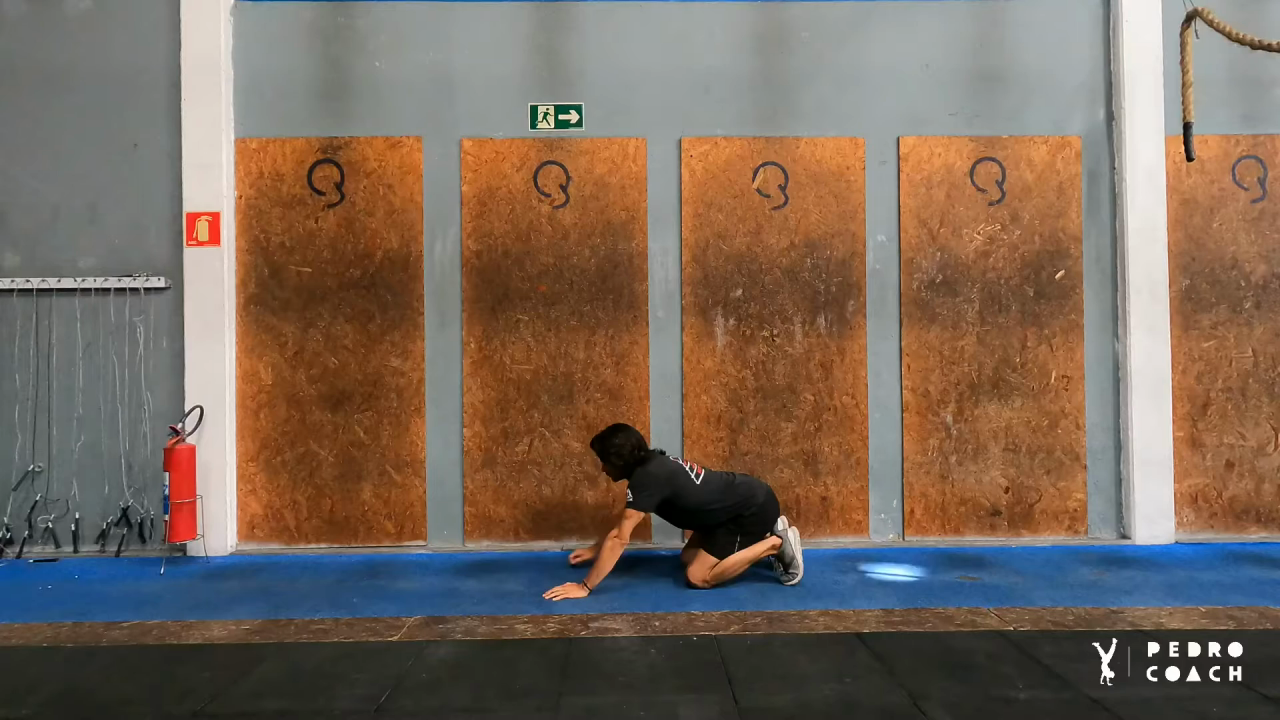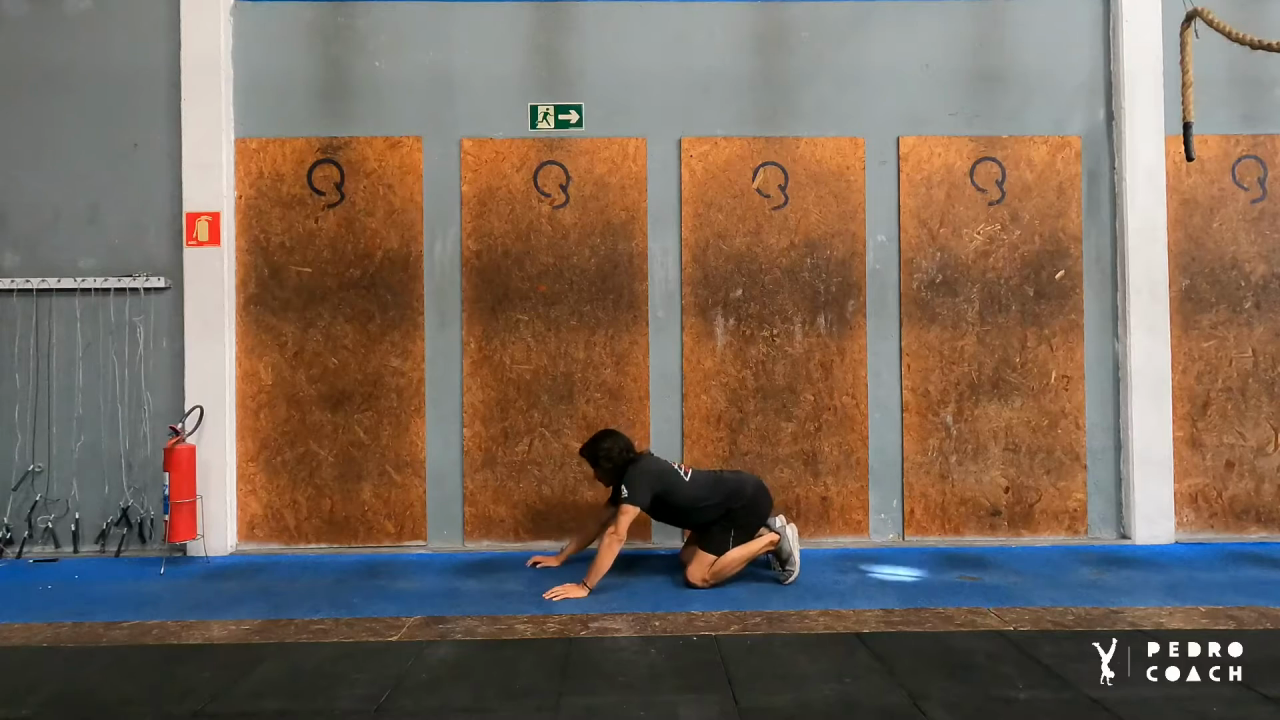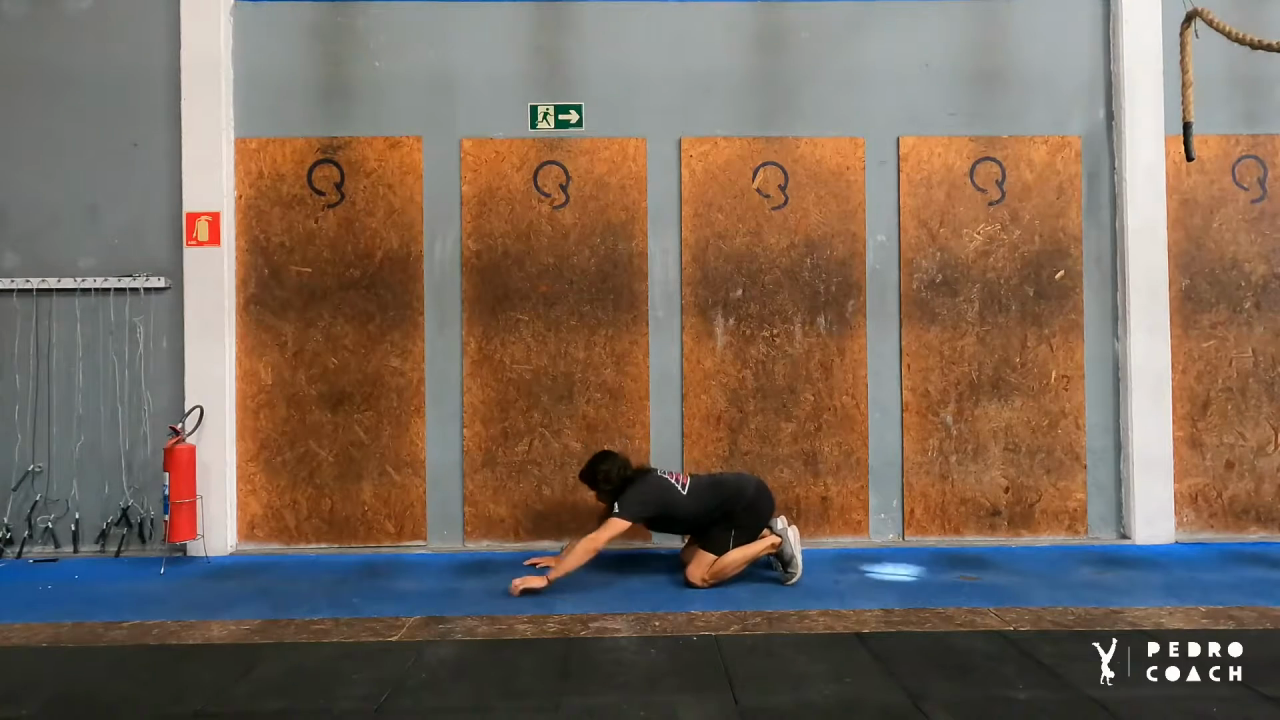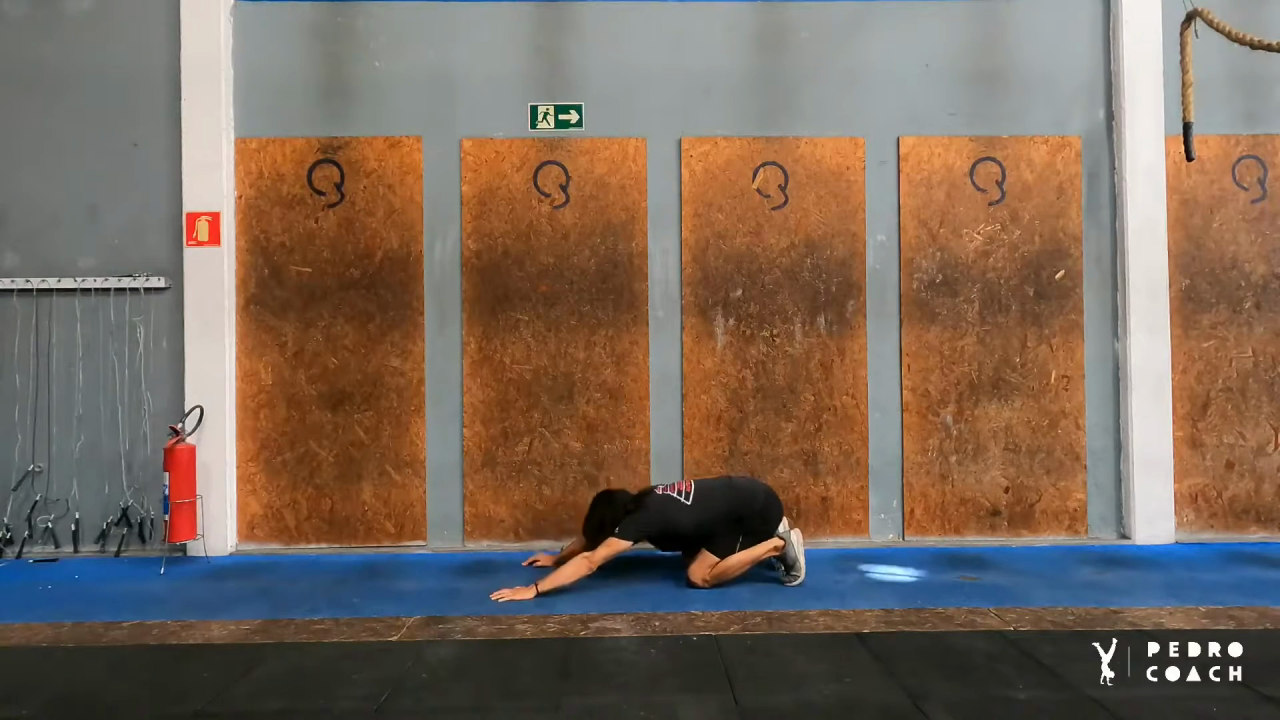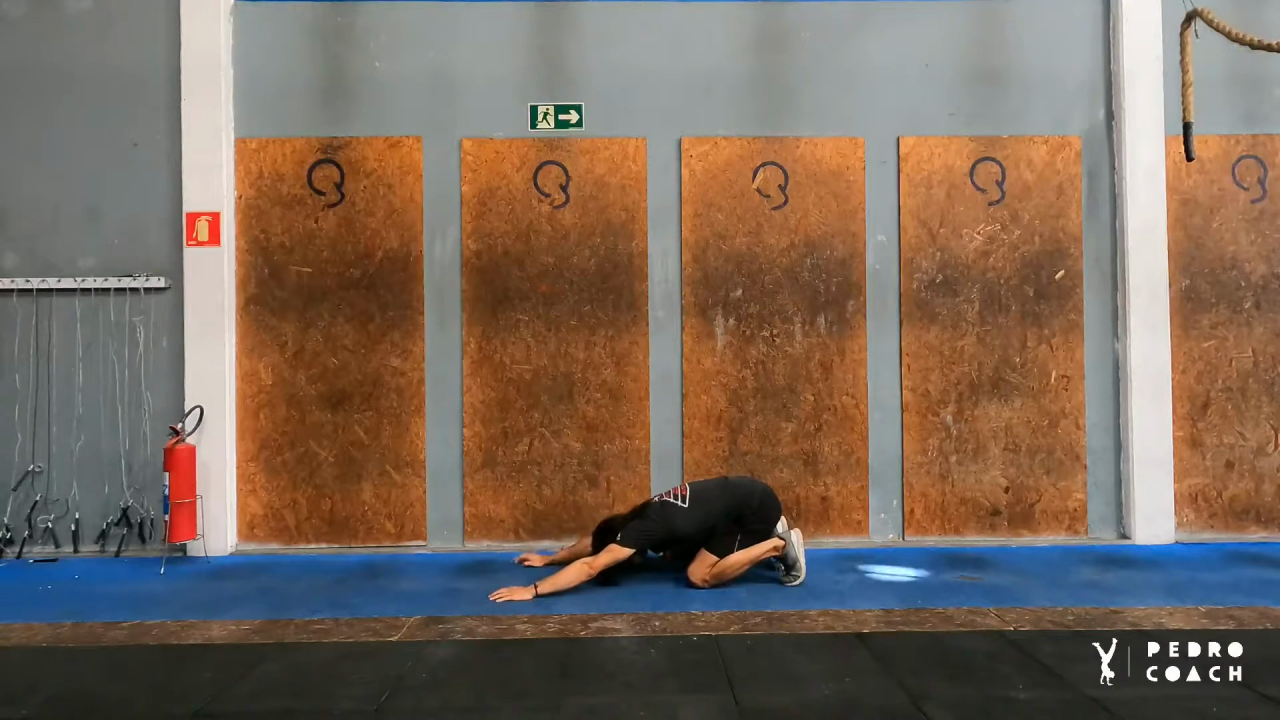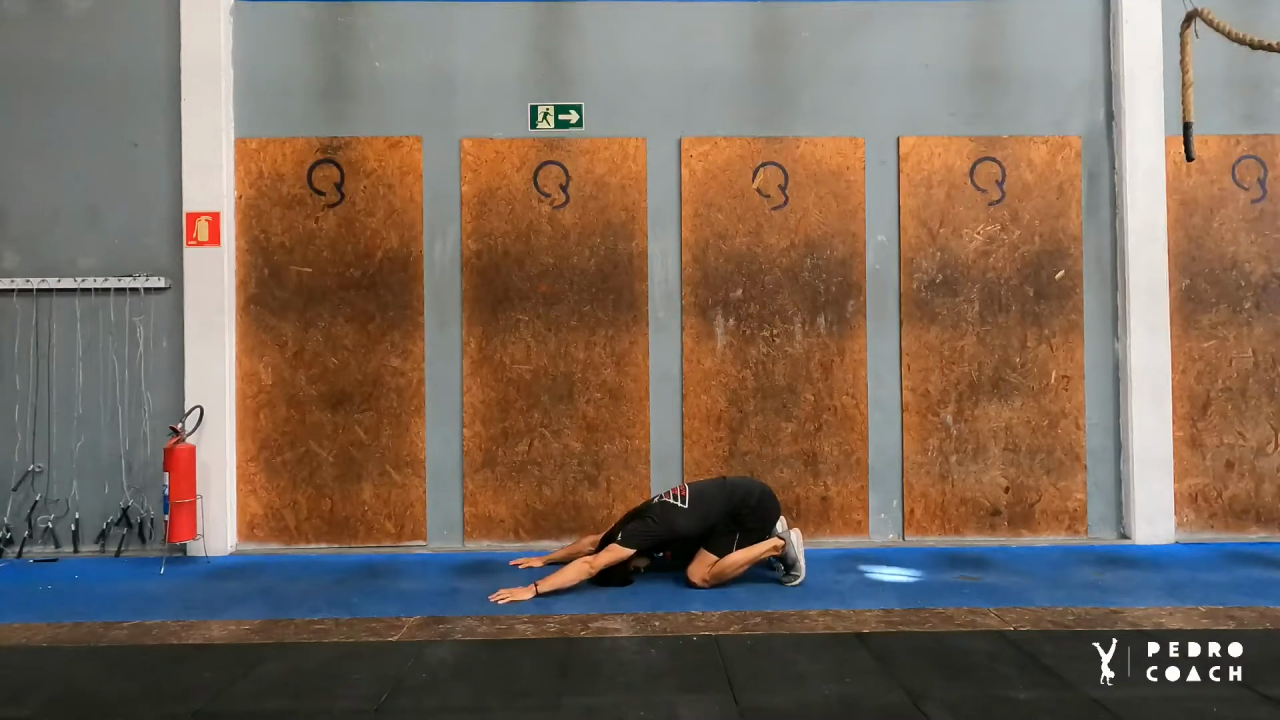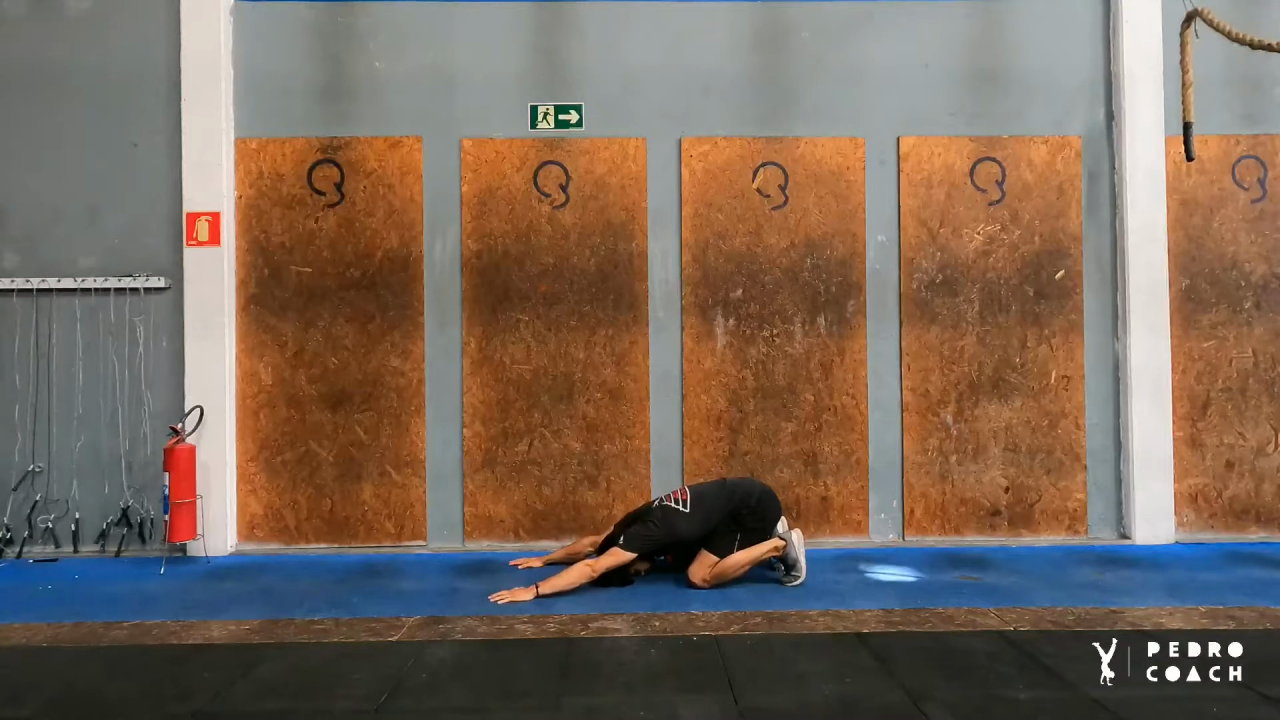
dt=0.4s
person 1, frame 1
left shoulder: (647, 477)
right shoulder: (650, 465)
left elbow: (619, 538)
left wrist: (584, 587)
right wrist: (597, 549)
left hip: (754, 508)
right hip: (744, 495)
left knee: (699, 576)
right knee: (688, 558)
left ankle: (776, 544)
right ankle: (770, 532)
person 1, frame 2
left shoulder: (638, 476)
right shoulder: (632, 473)
left elbow: (615, 536)
right elbow: (600, 523)
left wrist: (584, 587)
right wrist: (560, 557)
left hip: (746, 500)
right hip: (735, 492)
left knee: (698, 576)
right knee: (688, 557)
left ankle: (774, 539)
right ankle: (766, 528)
person 1, frame 3
left shoulder: (638, 497)
right shoulder: (641, 482)
left elbow: (595, 542)
right elbow: (600, 530)
left wrist: (547, 578)
right wrist: (558, 559)
left hip: (749, 501)
right hip: (741, 492)
left knee: (699, 576)
right knee: (689, 556)
left ankle: (776, 541)
right ankle: (769, 529)
person 1, frame 4
left shoulder: (642, 520)
right shoulder: (642, 503)
left elbow: (590, 561)
right elbow: (593, 535)
left wrist: (533, 589)
right wrist: (555, 558)
left hip: (756, 507)
right hip: (746, 495)
left knee: (700, 576)
right knee: (693, 557)
left ankle: (779, 545)
right ankle: (771, 533)
person 1, frame 5
left shoulder: (643, 530)
right shoulder: (641, 518)
left elbow: (589, 567)
right elbow: (593, 542)
left wrist: (532, 590)
right wrist: (546, 559)
left hip: (754, 505)
right hip: (743, 495)
left knee: (700, 575)
right knee: (692, 558)
left ankle: (779, 544)
right ankle: (771, 534)
person 1, frame 6
left shoulder: (644, 530)
right shoulder: (640, 518)
left elbow: (590, 565)
right elbow: (592, 542)
left wrist: (532, 589)
right wrist: (544, 559)
left hip: (753, 504)
right hip: (741, 494)
left knee: (700, 575)
right knee: (691, 558)
left ankle: (779, 544)
right ankle: (770, 533)
person 1, frame 7
left shoulder: (649, 532)
right shoulder: (640, 520)
left elbow: (592, 568)
right elbow: (592, 543)
left wrist: (534, 590)
right wrist: (543, 559)
left hip: (754, 505)
right hip: (741, 495)
left knee: (700, 575)
right knee: (696, 559)
left ankle: (780, 544)
right ankle: (770, 533)
